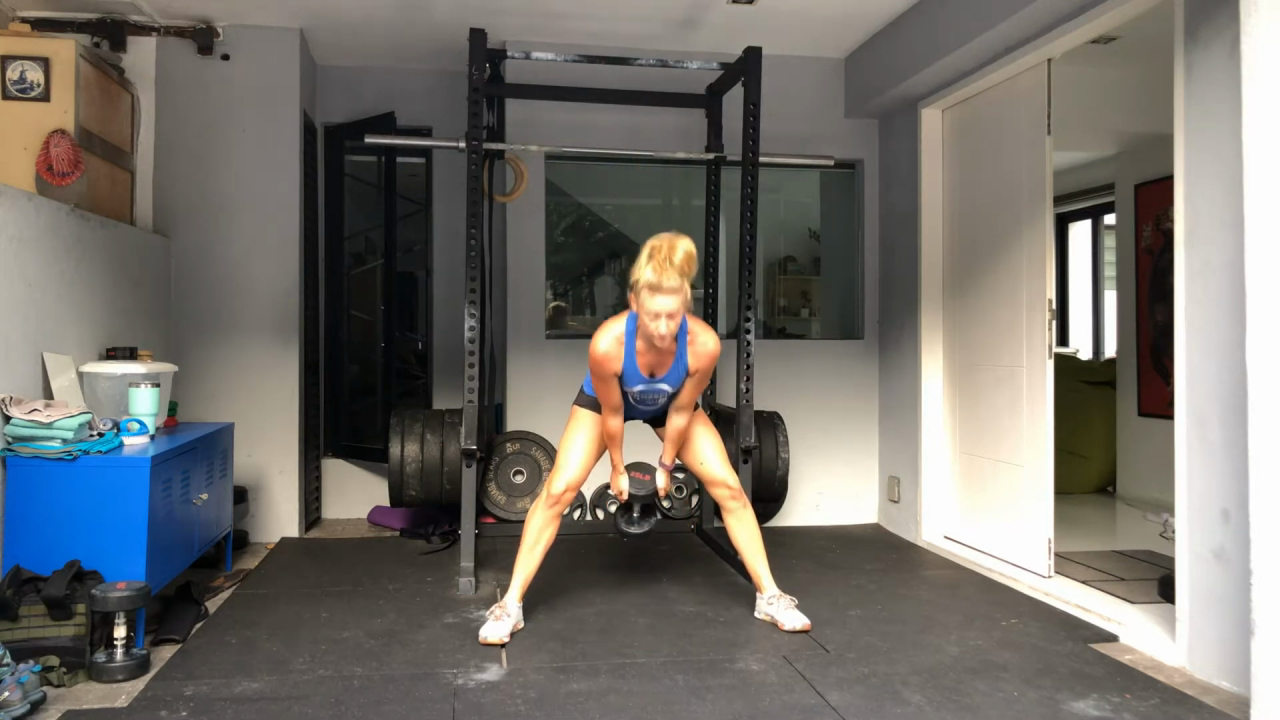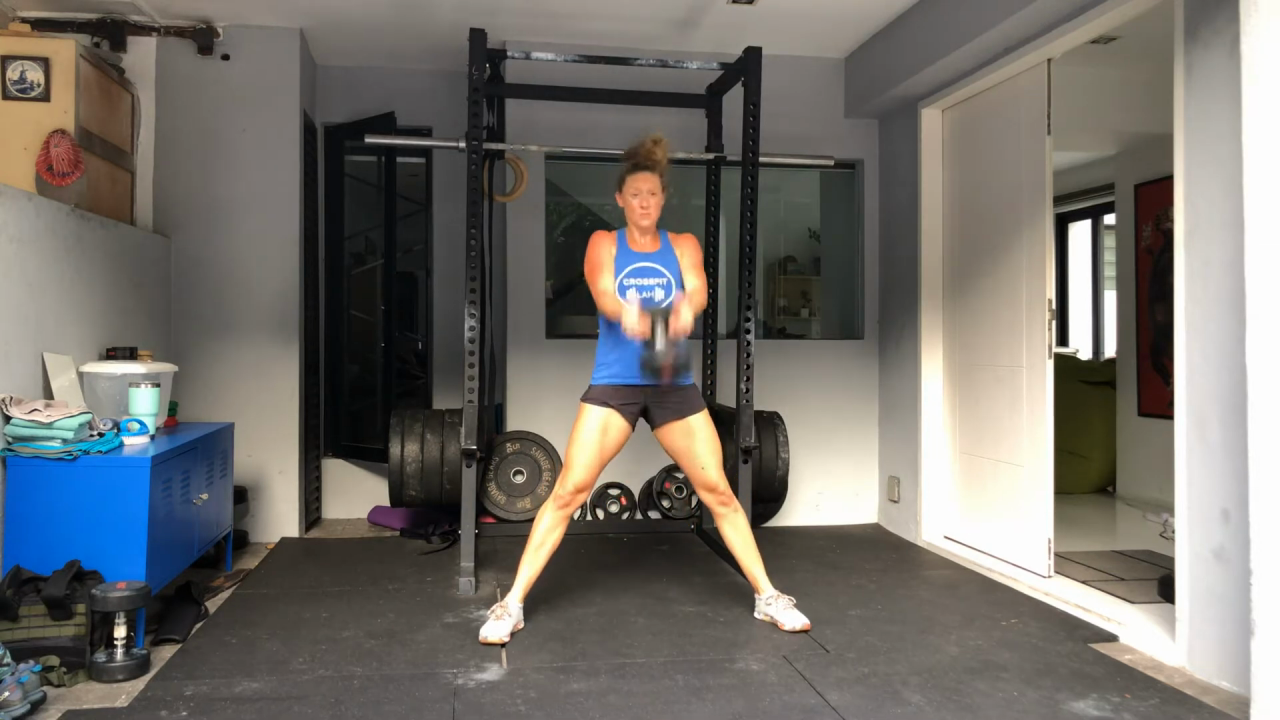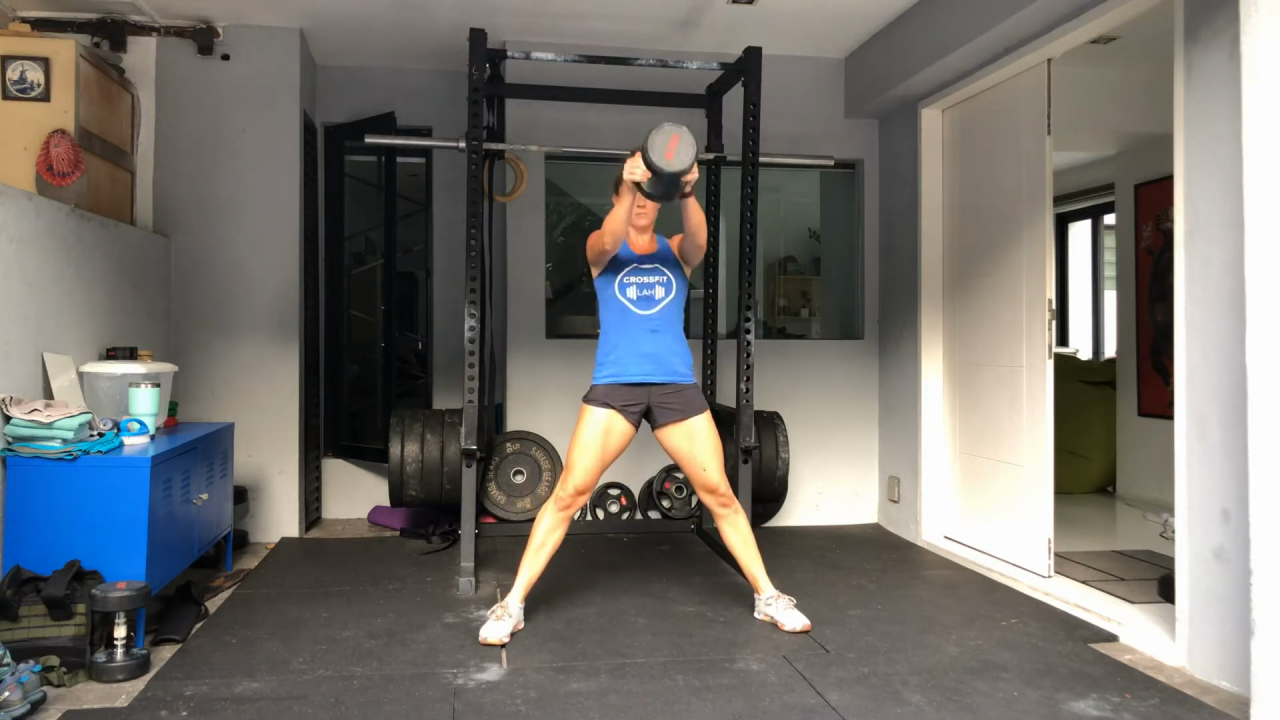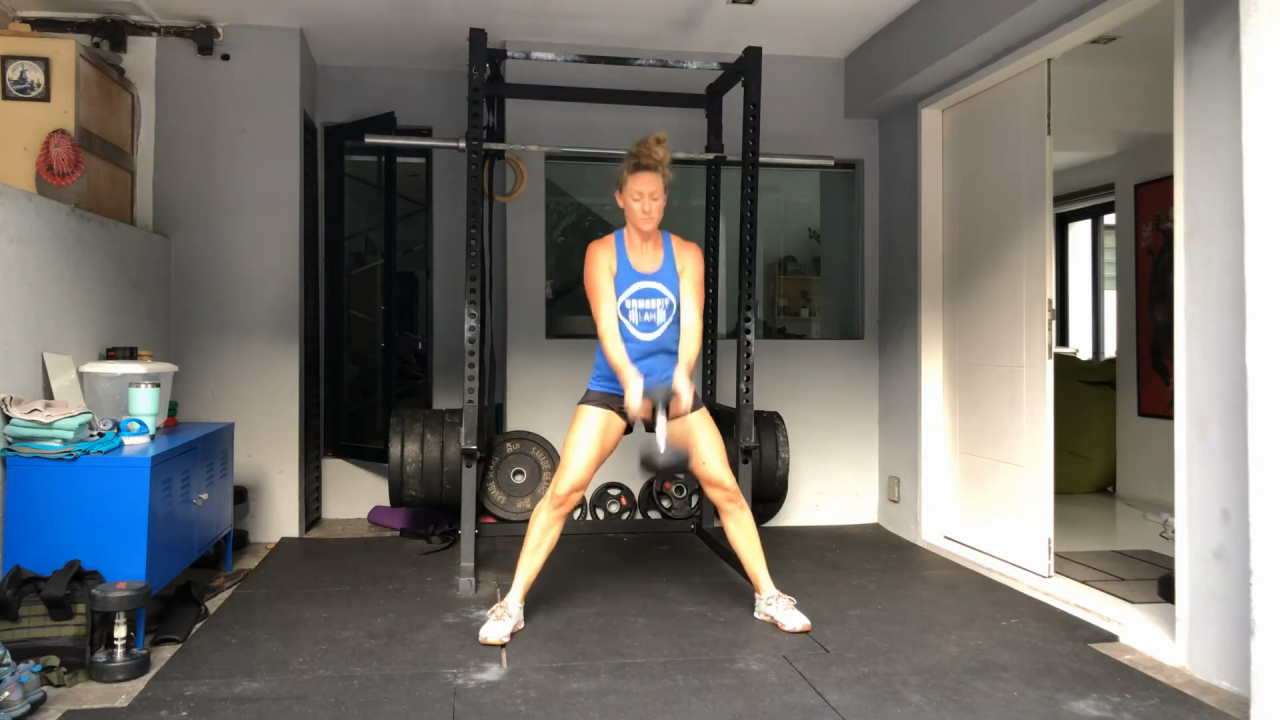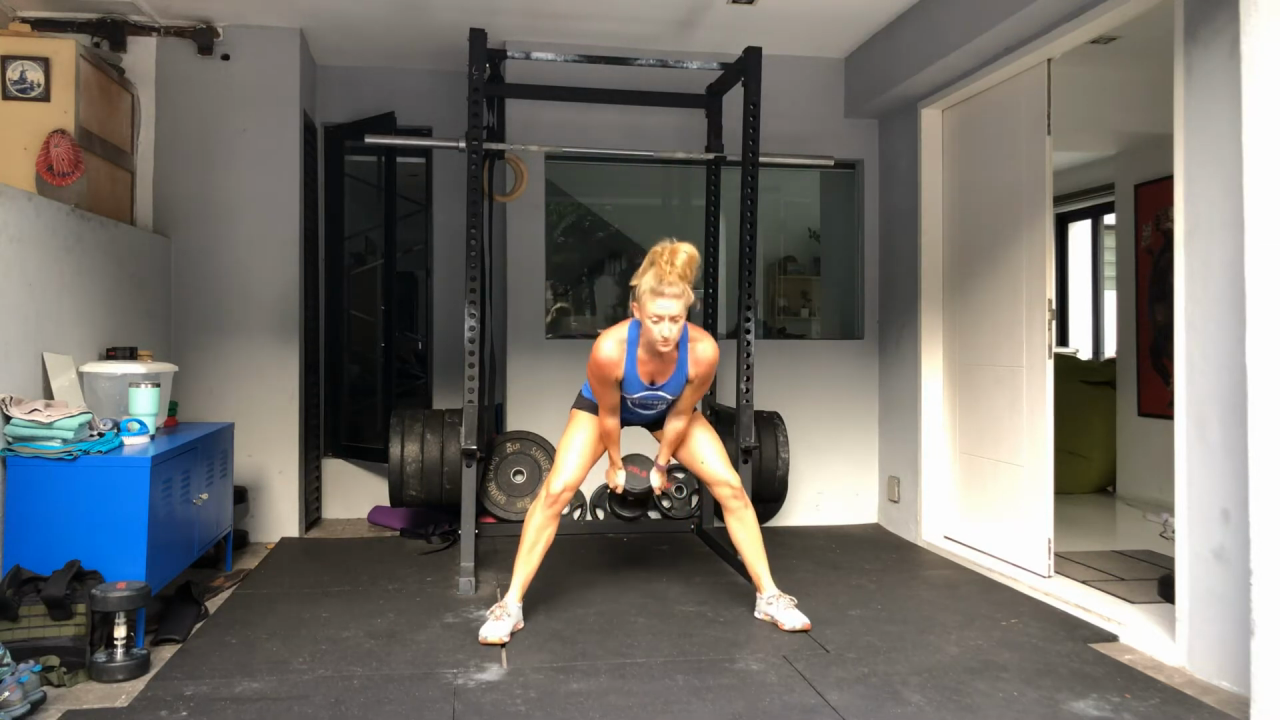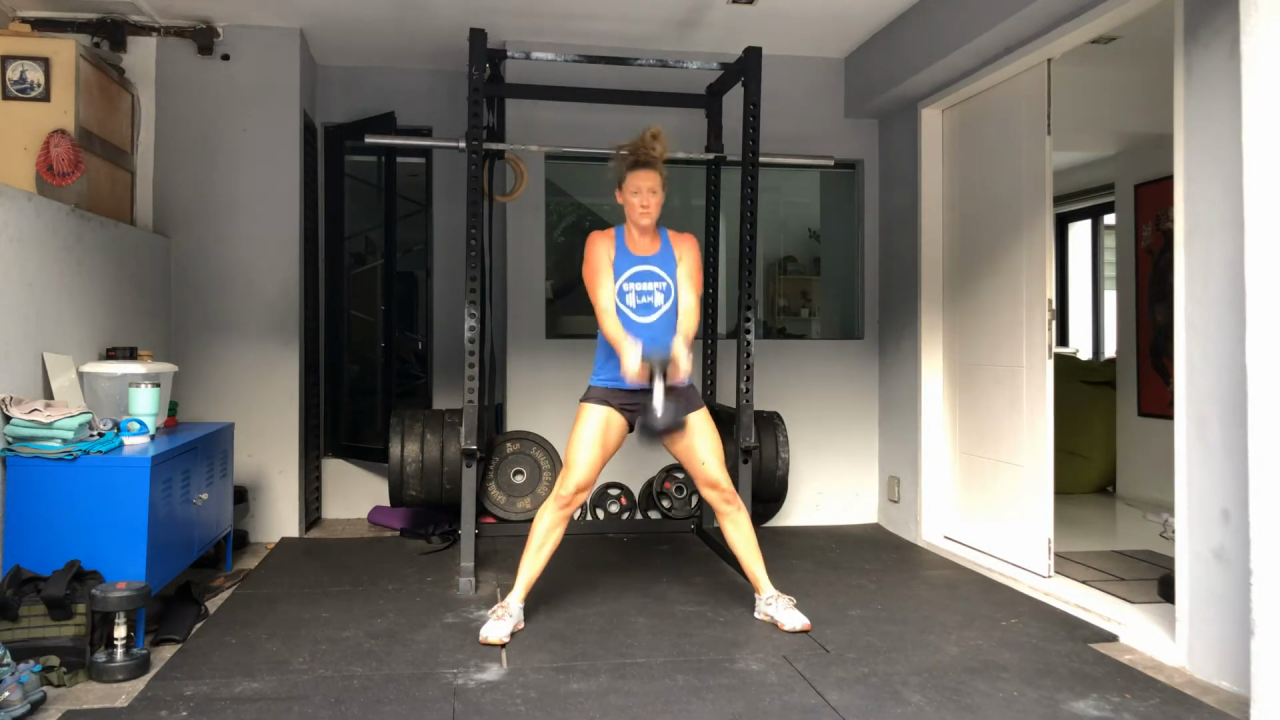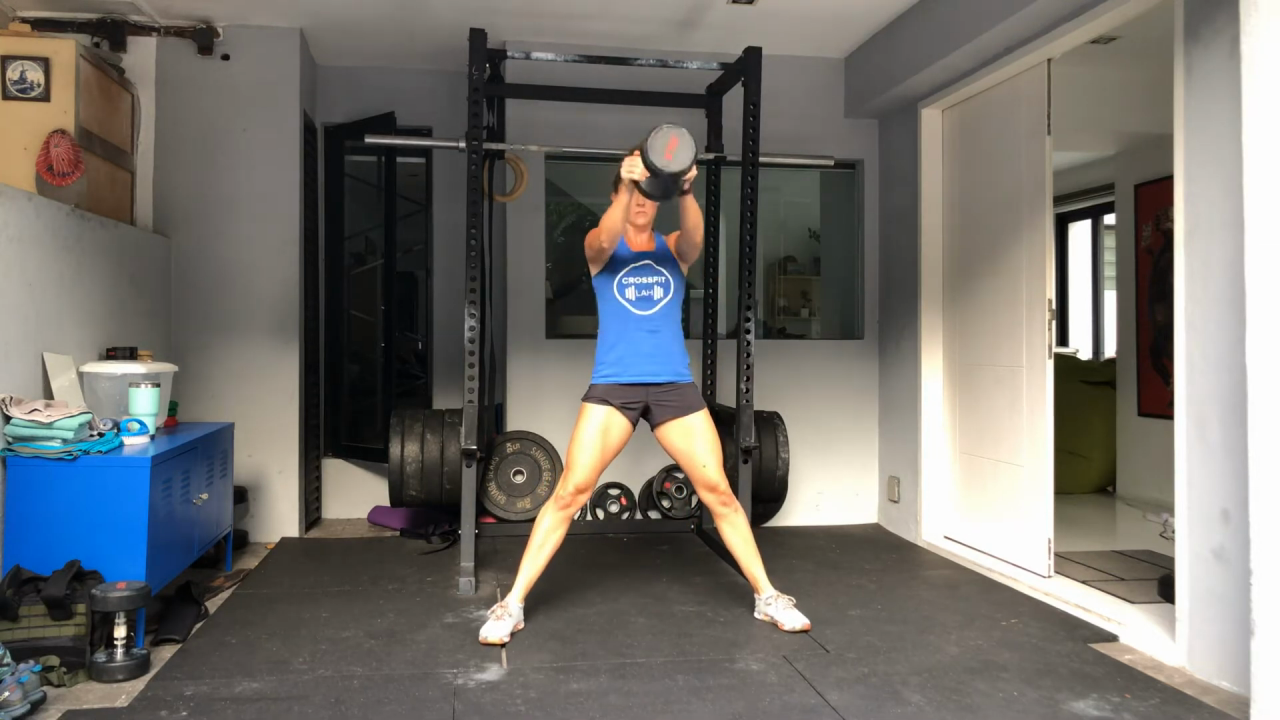
dt=0.4s
person 1, frame 1
left shoulder: (704, 344)
right shoulder: (607, 343)
left elbow: (681, 411)
right elbow: (613, 414)
left wrist: (665, 465)
right wrist: (618, 469)
left hip: (669, 407)
right hip: (602, 403)
left knee: (728, 487)
right knee: (558, 490)
left ankle: (770, 596)
right ankle: (510, 605)
person 1, frame 2
left shoulder: (683, 246)
right shoulder: (604, 244)
left elbow: (700, 292)
right elbow: (602, 295)
left wrist: (686, 306)
right wrist: (624, 309)
left hip: (673, 385)
right hip: (613, 385)
left knee: (719, 493)
right knee: (567, 493)
left ankle: (767, 596)
right ankle: (512, 603)
person 1, frame 3
left shoulder: (675, 250)
right shoulder: (602, 248)
left elbow: (699, 241)
right elbow: (610, 240)
left wrist: (687, 194)
right wrist: (628, 187)
left hip: (675, 385)
right hip: (615, 385)
left knee: (719, 495)
right knee: (568, 495)
left ankle: (768, 596)
right ankle: (512, 604)
person 1, frame 4
left shoulder: (686, 254)
right shoulder: (602, 252)
left elbow: (692, 324)
right elbow: (606, 328)
left wrist: (683, 377)
right wrist: (629, 381)
left hip: (671, 386)
right hip: (610, 387)
left knee: (726, 489)
right knee: (563, 491)
left ankle: (768, 595)
right ankle: (512, 603)
person 1, frame 5
left shoulder: (703, 350)
right shoulder: (609, 348)
left elbow: (681, 413)
right elbow: (608, 413)
left wrist: (661, 465)
right wrist: (616, 464)
left hip: (669, 415)
right hip: (600, 408)
left knee: (731, 487)
right knee: (555, 491)
left ankle: (769, 596)
right ankle: (510, 605)
person 1, frame 6
left shoulder: (683, 245)
right shoulder: (601, 243)
left elbow: (689, 304)
right elbow: (603, 307)
left wrist: (681, 344)
right wrist: (625, 348)
left hip: (672, 380)
right hip: (612, 385)
left knee: (721, 490)
right knee: (568, 491)
left ankle: (768, 596)
right ankle: (512, 604)
person 1, frame 7
left shoulder: (673, 248)
right shoulder: (602, 247)
left elbow: (695, 238)
right elbow: (604, 240)
left wrist: (685, 192)
right wrist: (625, 187)
left hip: (674, 385)
right hip: (614, 385)
left knee: (718, 491)
right knee: (569, 492)
left ankle: (767, 596)
right ankle: (512, 604)
